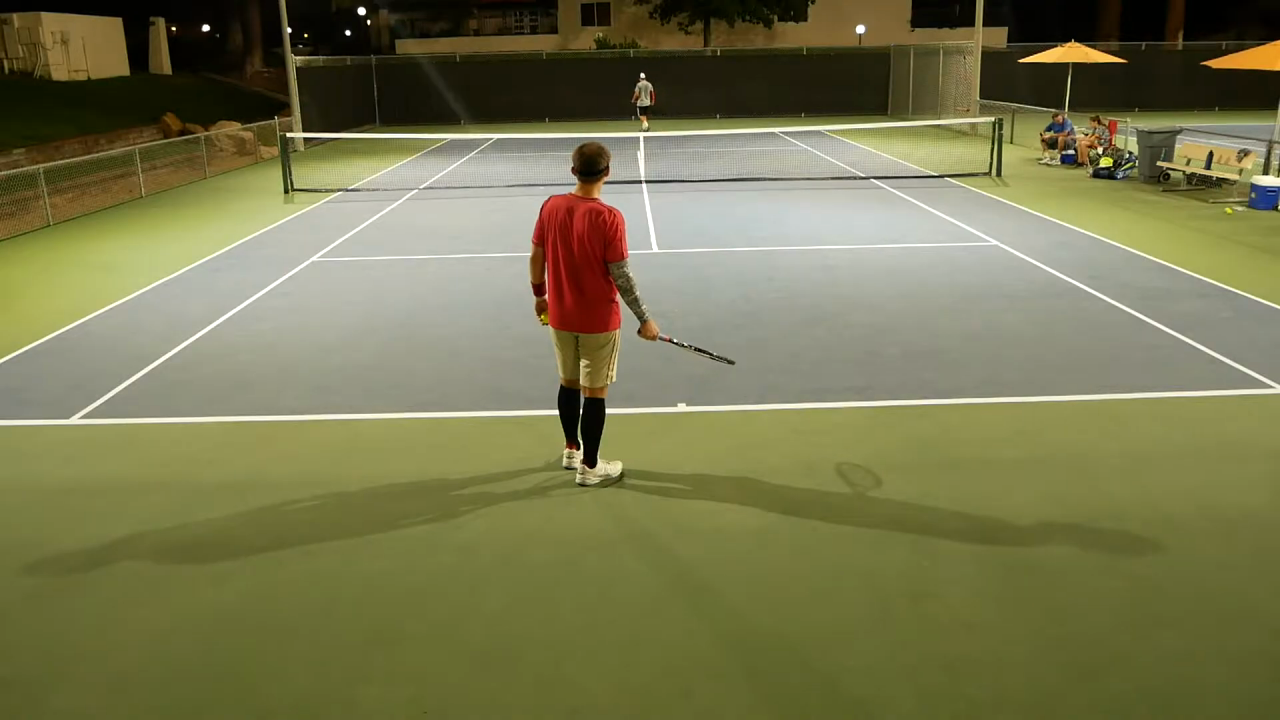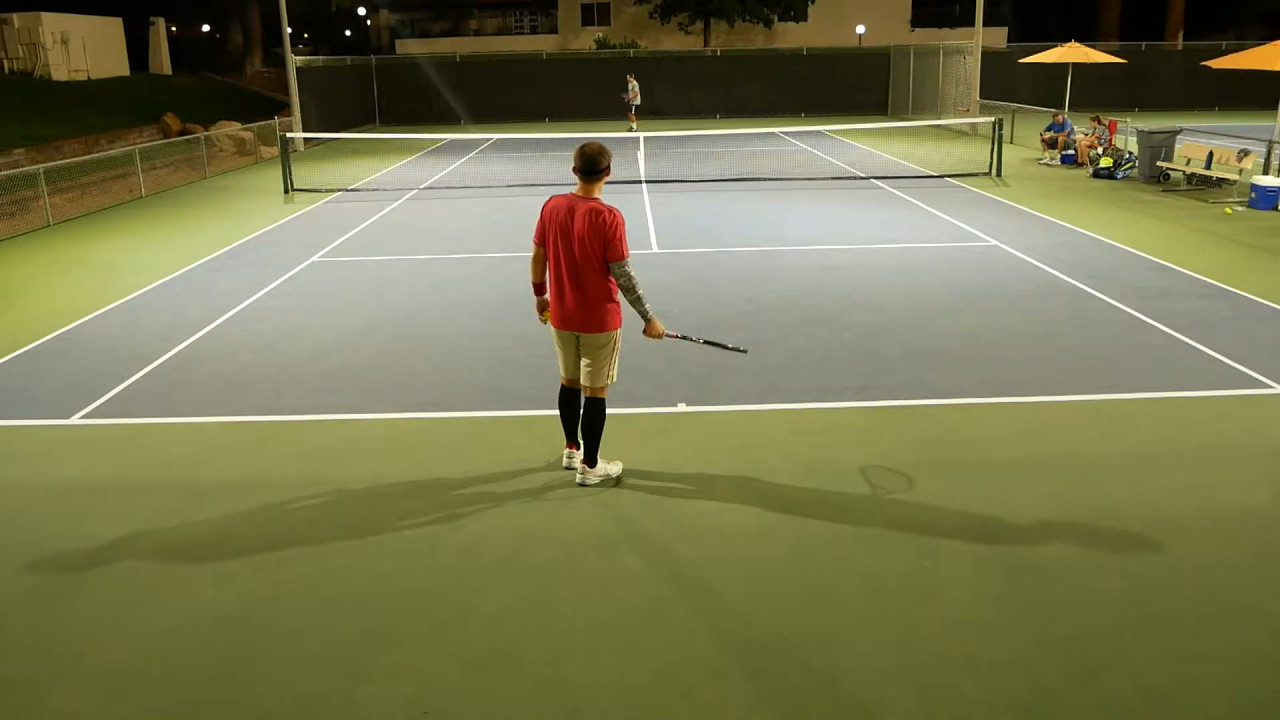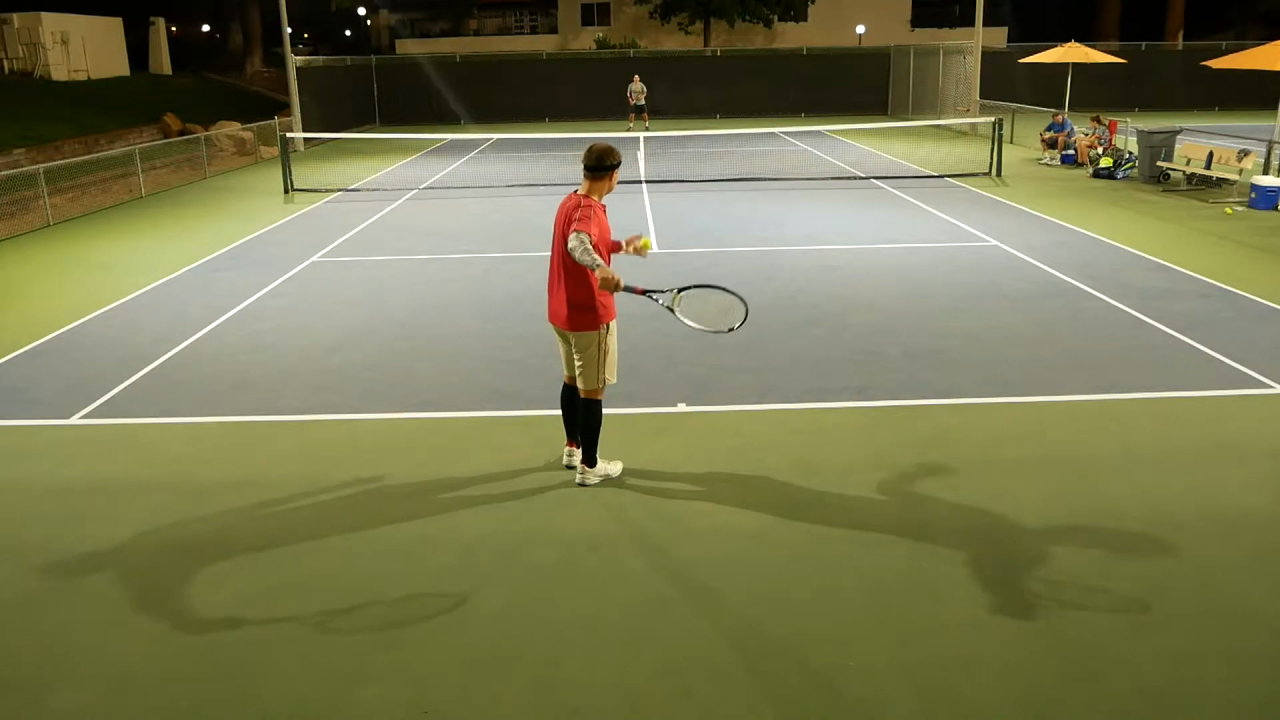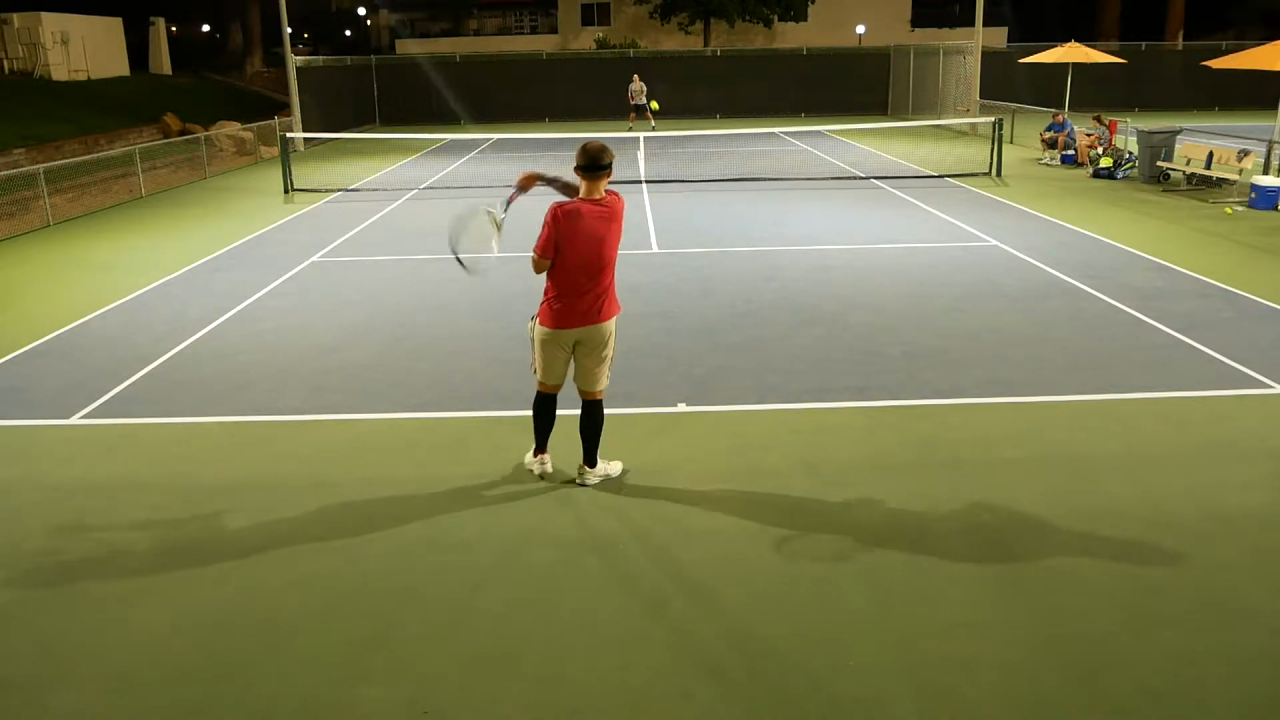
dt=0.7s
person 1, frame 1
left shoulder: (550, 207)
right shoulder: (609, 218)
left elbow: (536, 257)
right elbow: (620, 276)
left wrist: (539, 294)
right wrist: (644, 319)
left hip: (560, 317)
right hip: (598, 321)
left knee: (568, 383)
right knee: (595, 391)
left ankle: (571, 449)
right ankle: (589, 467)
person 1, frame 2
left shoulder: (552, 207)
right shoulder: (609, 217)
left elbow: (538, 256)
right elbow: (622, 275)
left wrist: (540, 294)
right wrist: (649, 318)
left hip: (562, 316)
right hip: (599, 319)
left knee: (569, 382)
right knee: (595, 391)
left ankle: (571, 449)
right ankle: (589, 466)
person 1, frame 3
left shoulder: (571, 200)
right shoulder: (589, 208)
right elbow: (576, 244)
left wrist: (619, 246)
right wrist: (599, 268)
left hip: (562, 312)
right hip: (589, 316)
left knee: (572, 380)
right knee: (592, 391)
left ankle: (572, 447)
right ankle: (589, 466)
person 1, frame 4
left shoulder: (559, 213)
right shoulder: (616, 206)
left elbow: (539, 266)
right wrist: (542, 177)
left hip: (556, 318)
right hip: (598, 319)
left knee: (546, 389)
right knee: (593, 395)
left ankle: (541, 456)
right ankle: (590, 467)
